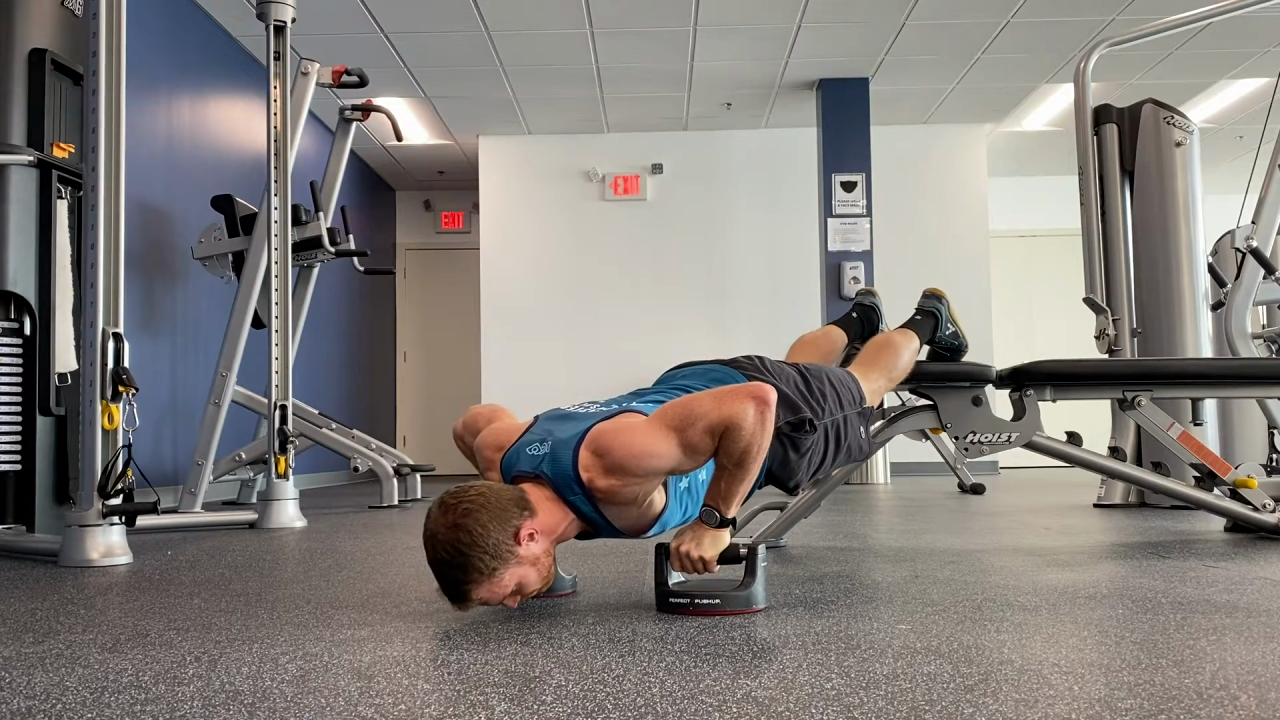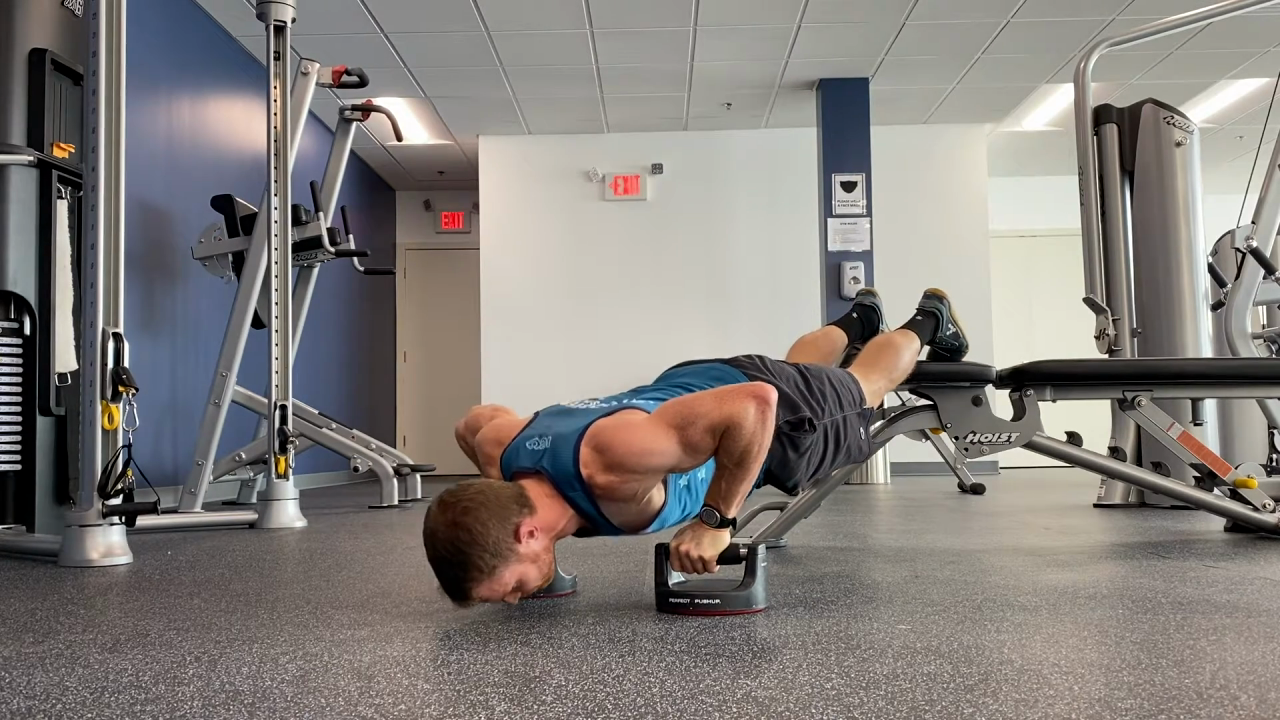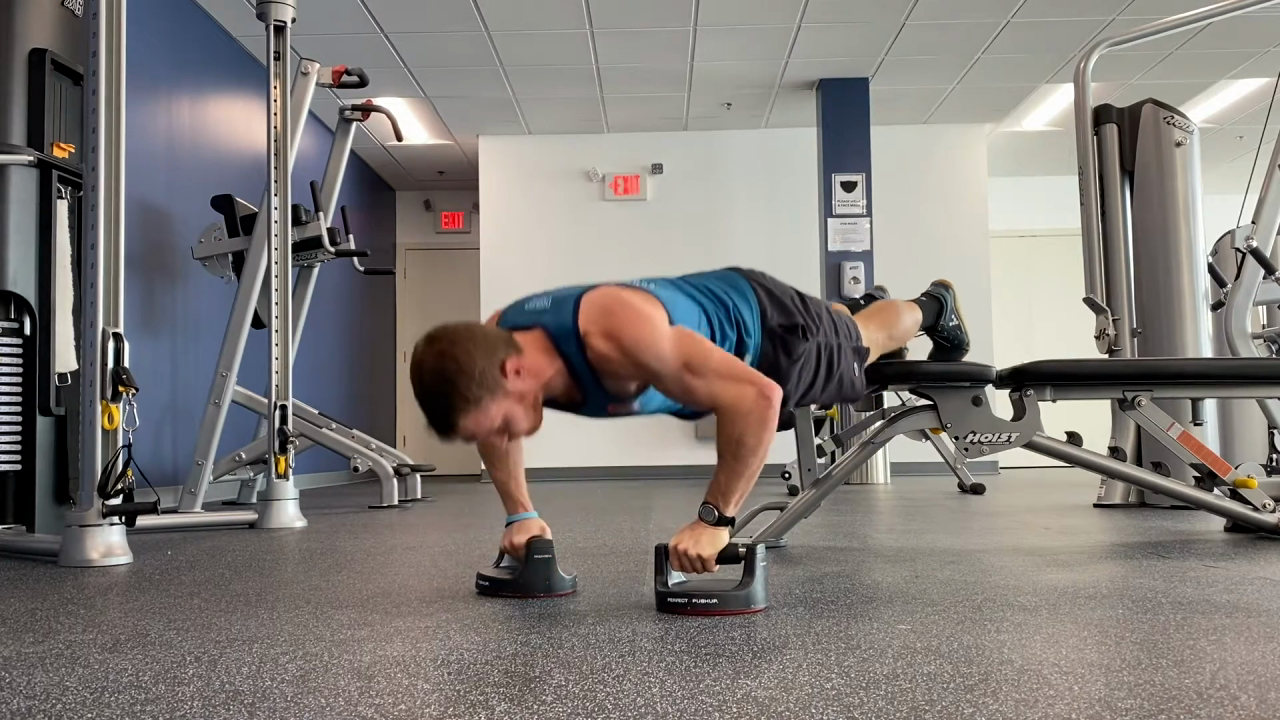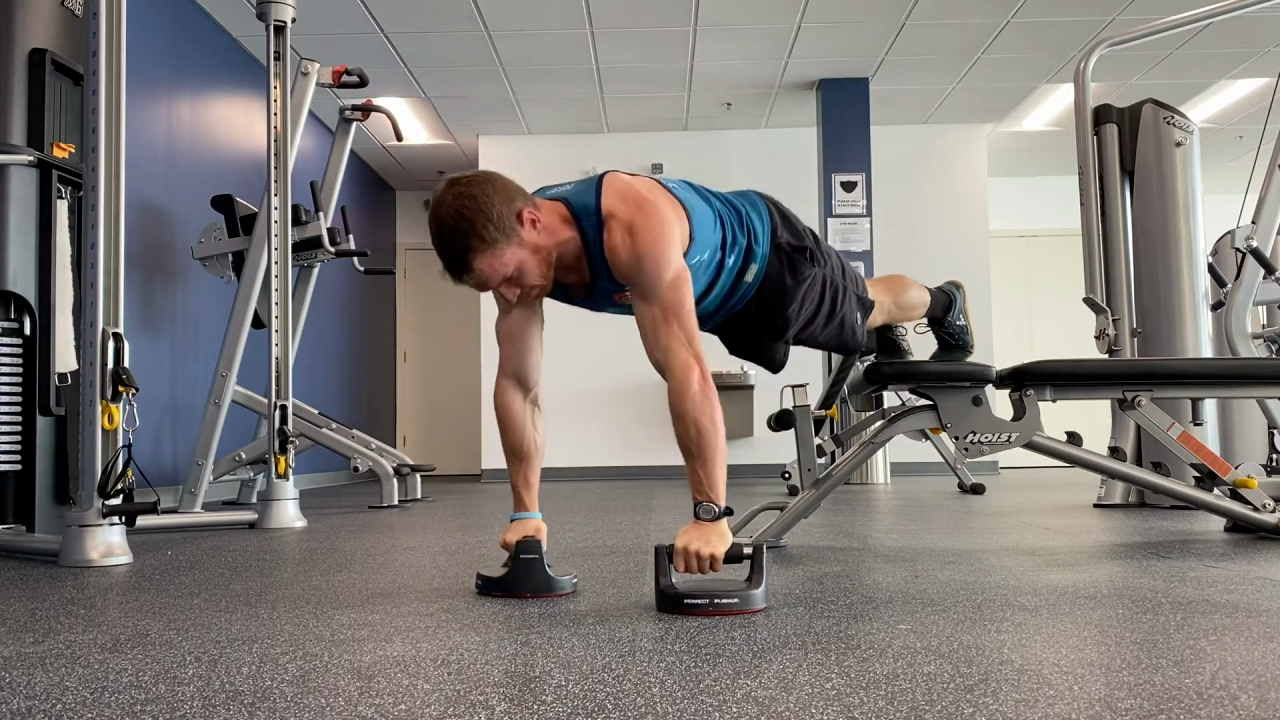
dt=0.4s
person 1, frame 1
left shoulder: (611, 466)
right shoulder: (502, 457)
left elbow: (754, 404)
right elbow: (473, 420)
left wrist: (714, 522)
right wrist: (504, 505)
left hip: (773, 414)
right hip: (688, 388)
left knee: (862, 386)
right knee: (799, 365)
left ankle: (928, 319)
right ankle: (859, 318)
person 1, frame 2
left shoulder: (609, 463)
right shoulder: (501, 454)
left elbow: (756, 403)
right elbow: (473, 421)
left wrist: (715, 522)
right wrist: (506, 504)
left hip: (772, 414)
right hip: (687, 388)
left knee: (862, 387)
right knee: (799, 367)
left ankle: (930, 320)
right ankle: (859, 318)
person 1, frame 3
left shoulder: (612, 335)
right shoulder: (497, 341)
left elbow: (760, 397)
right elbow: (491, 435)
left wrist: (714, 520)
right wrist: (521, 515)
left hip: (753, 324)
right hip: (700, 337)
left knee: (860, 344)
left ankle: (933, 307)
right ankle: (857, 304)
person 1, frame 4
left shoulder: (634, 227)
right shoulder: (516, 248)
left elbow: (687, 375)
right elbow: (515, 385)
left wrist: (710, 515)
right wrist: (525, 512)
left hip: (767, 252)
right hip: (720, 282)
left knee: (867, 306)
left ankle: (944, 305)
right ankle: (885, 339)
